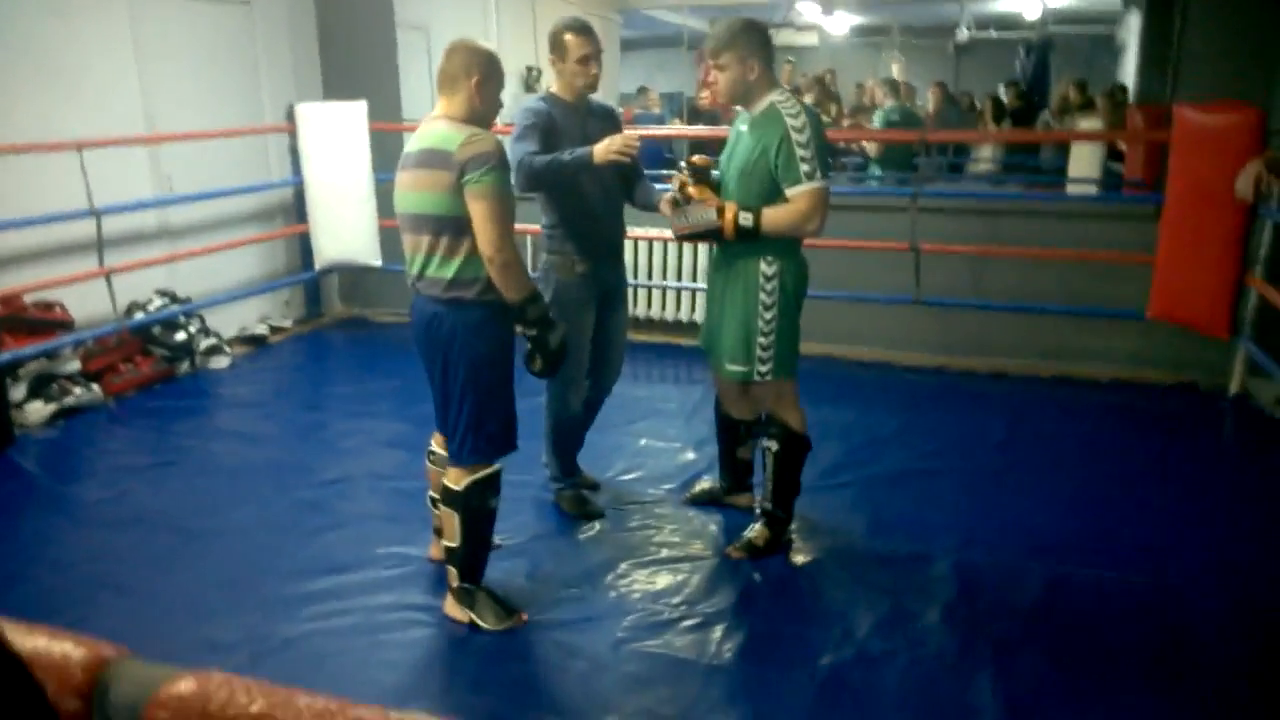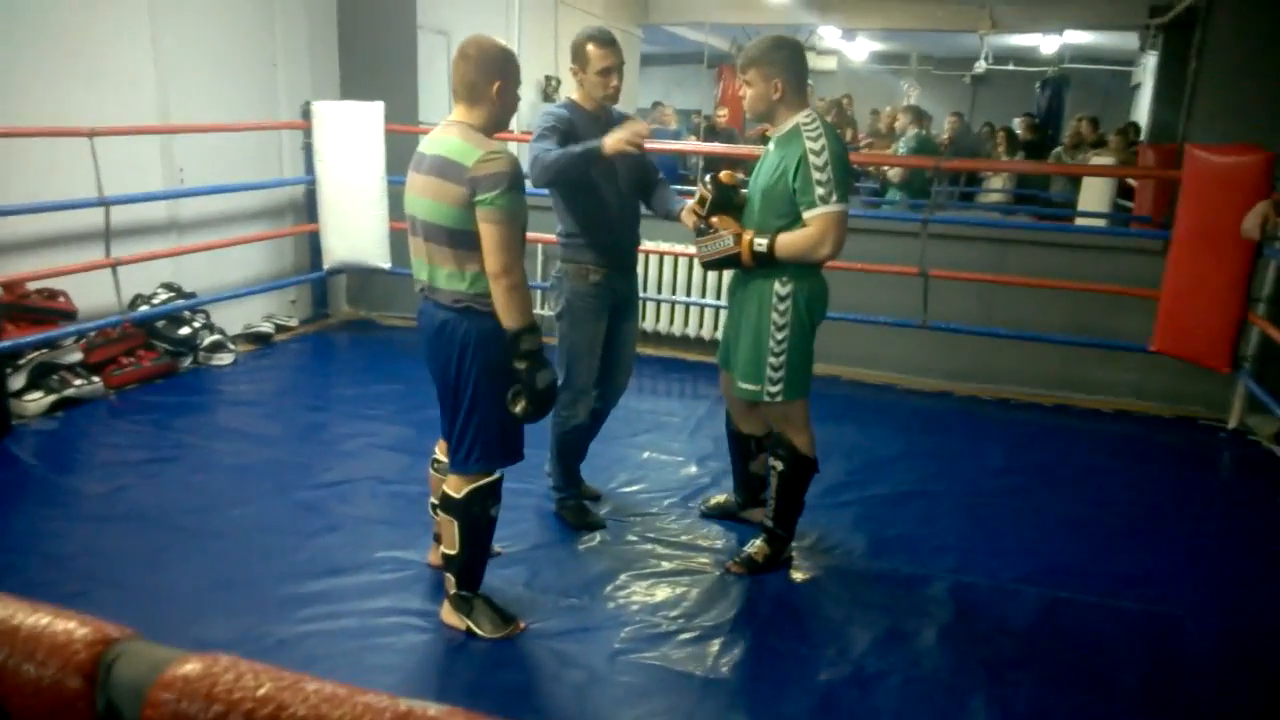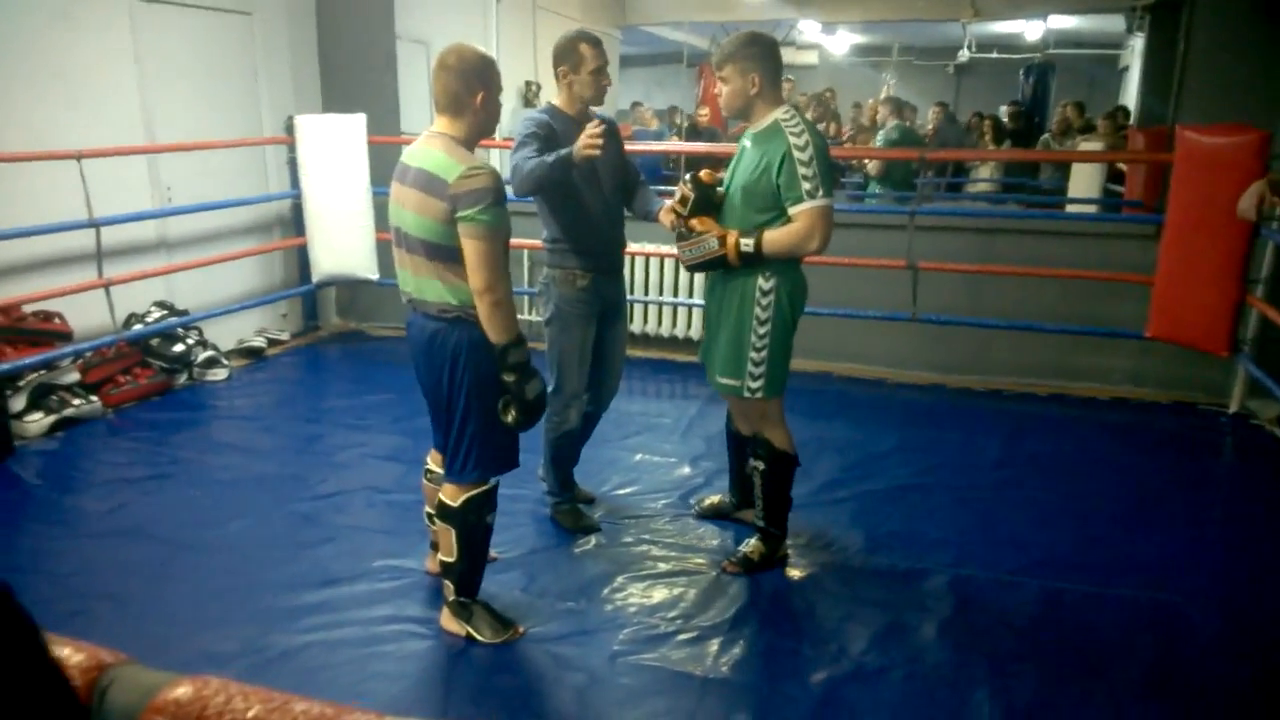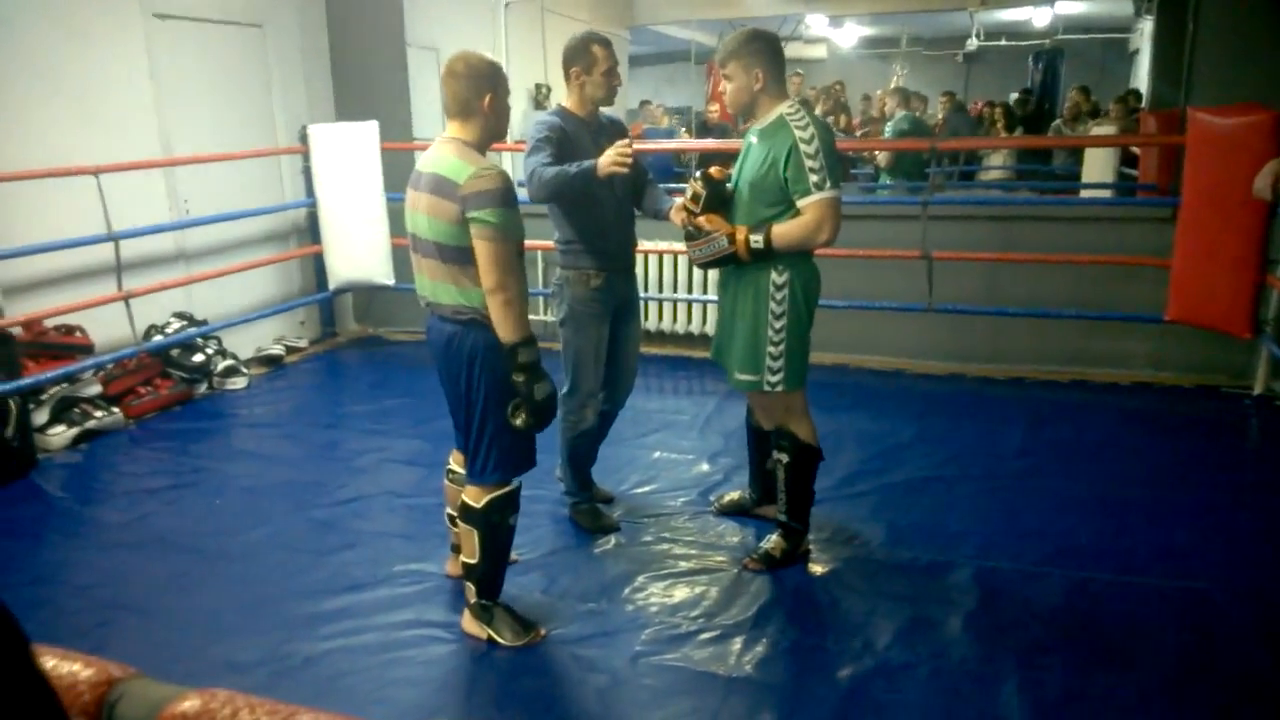
dt=0.4s
person 1, frame 1
left shoulder: (412, 149)
right shoulder: (477, 147)
right elbow: (497, 252)
right wrist: (537, 315)
left hip: (427, 307)
right hip: (469, 316)
left knee: (449, 431)
right knee: (478, 453)
left ankle: (443, 537)
right ankle: (464, 591)
person 1, frame 2
left shoulder: (426, 148)
right shoulder: (493, 163)
right elbow: (504, 274)
right wrist: (529, 353)
left hip: (434, 313)
right hip: (476, 326)
left knee: (453, 437)
right knee: (479, 461)
left ankle: (444, 542)
right ankle: (461, 599)
person 1, frame 3
left shoulder: (409, 159)
right shoulder: (473, 177)
right elbow: (488, 290)
right wrist: (519, 367)
left hip: (422, 325)
right hip: (463, 336)
left knee: (445, 447)
right knee: (473, 470)
left ankle: (441, 550)
right ankle: (460, 605)
person 1, frame 4
left shoulder: (425, 165)
right shoulder: (483, 177)
right elbow: (500, 289)
right wrist: (527, 366)
left hip: (443, 326)
right hip: (480, 337)
left knee: (468, 447)
right knee: (496, 471)
left ankle: (461, 551)
right ankle: (481, 607)
person 2, frame 1
left shoulder: (791, 122)
right shoulder: (747, 117)
left elbow: (810, 215)
left wrist: (729, 220)
right wrist: (705, 191)
left hip: (767, 274)
right hip: (732, 267)
left knee: (774, 396)
right knee: (730, 381)
left ankle: (776, 522)
right ankle: (734, 482)
person 2, frame 2
left shoulder: (814, 144)
right shoulder: (782, 138)
left elbow: (825, 240)
left wrist: (746, 244)
right wrist: (729, 210)
left hip: (784, 294)
right hip: (754, 288)
left knee: (785, 415)
right knee: (737, 395)
left ankle: (778, 539)
right ankle: (748, 497)
person 2, frame 3
left shoulder: (795, 140)
right shoulder: (753, 136)
left elbow: (813, 233)
left wrist: (732, 244)
right wrist: (704, 207)
left hip: (763, 290)
right hip: (731, 284)
left knee: (763, 411)
right knee: (738, 400)
left ankle: (773, 537)
right ankle: (742, 497)
person 2, frame 4
left shoulder: (801, 133)
right shoulder: (758, 132)
left elbow: (822, 226)
left wrist: (741, 240)
right wrist: (712, 203)
left hip: (777, 285)
right hip: (745, 279)
left knee: (784, 405)
right knee: (758, 395)
left ankle: (795, 532)
right ankle: (763, 493)
person 3, frame 1
left shoulder: (606, 115)
right shoulder: (537, 115)
left elbow: (630, 180)
right elbow: (525, 172)
left wrist: (660, 200)
right wrist: (591, 156)
left hip: (611, 262)
right hip: (568, 267)
left knee: (606, 371)
right knee: (570, 378)
left ankle: (565, 458)
right ankle: (564, 480)
person 3, frame 2
left shoulder: (624, 123)
right shoulder: (558, 120)
left elbow: (650, 185)
right elbow: (541, 171)
left wrist: (679, 209)
right wrist: (599, 147)
left hip: (623, 273)
right hip: (582, 276)
left knee: (613, 383)
right knee: (577, 388)
left ankle: (565, 467)
right ankle: (565, 492)
person 3, frame 3
left shoulder: (606, 128)
right shoulder: (540, 126)
left elbow: (631, 186)
right elbow: (521, 179)
left wrist: (659, 209)
right wrist: (573, 154)
left hip: (610, 277)
right hip: (569, 281)
left knee: (604, 387)
right knee: (568, 393)
left ankle: (559, 470)
right ankle: (560, 495)
person 3, frame 4
left shoulder: (614, 127)
right shoulder: (550, 129)
left elbow: (641, 185)
right elbow: (538, 183)
left wrist: (669, 208)
right wrist: (596, 168)
left hip: (622, 275)
right hip: (582, 280)
left knee: (619, 385)
right knee: (583, 392)
left ankle: (576, 470)
right ankle: (579, 495)
